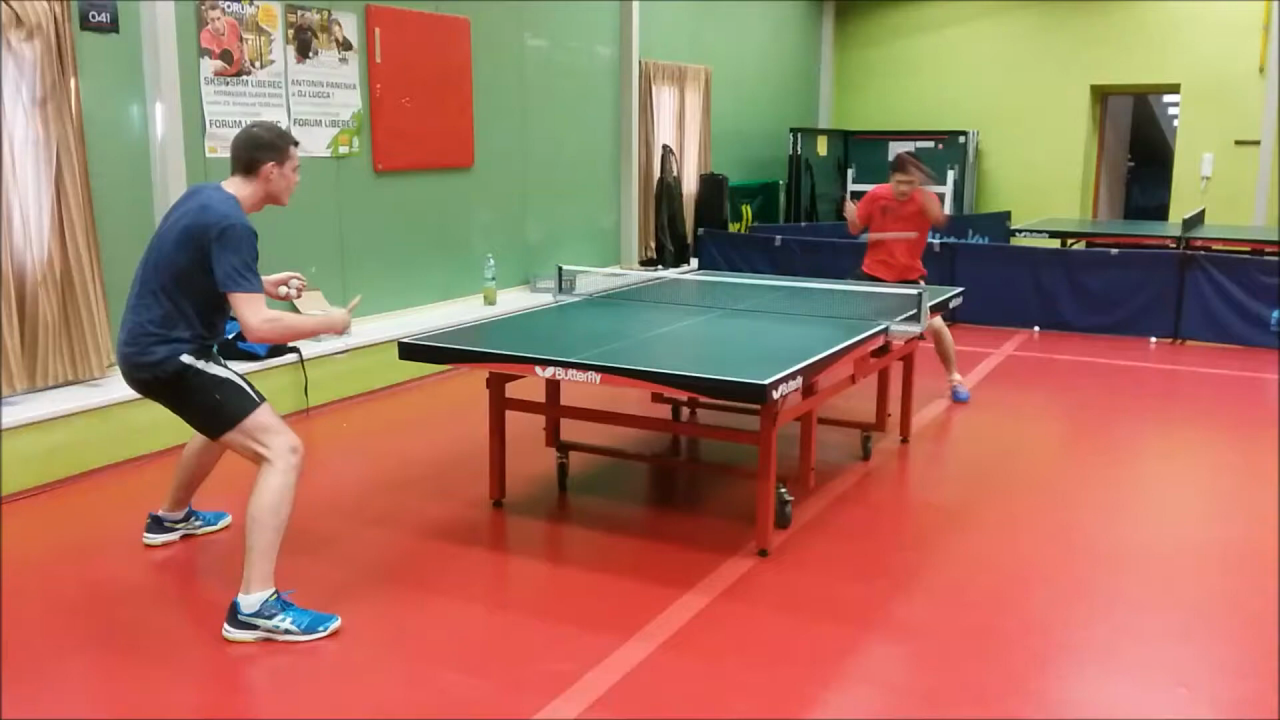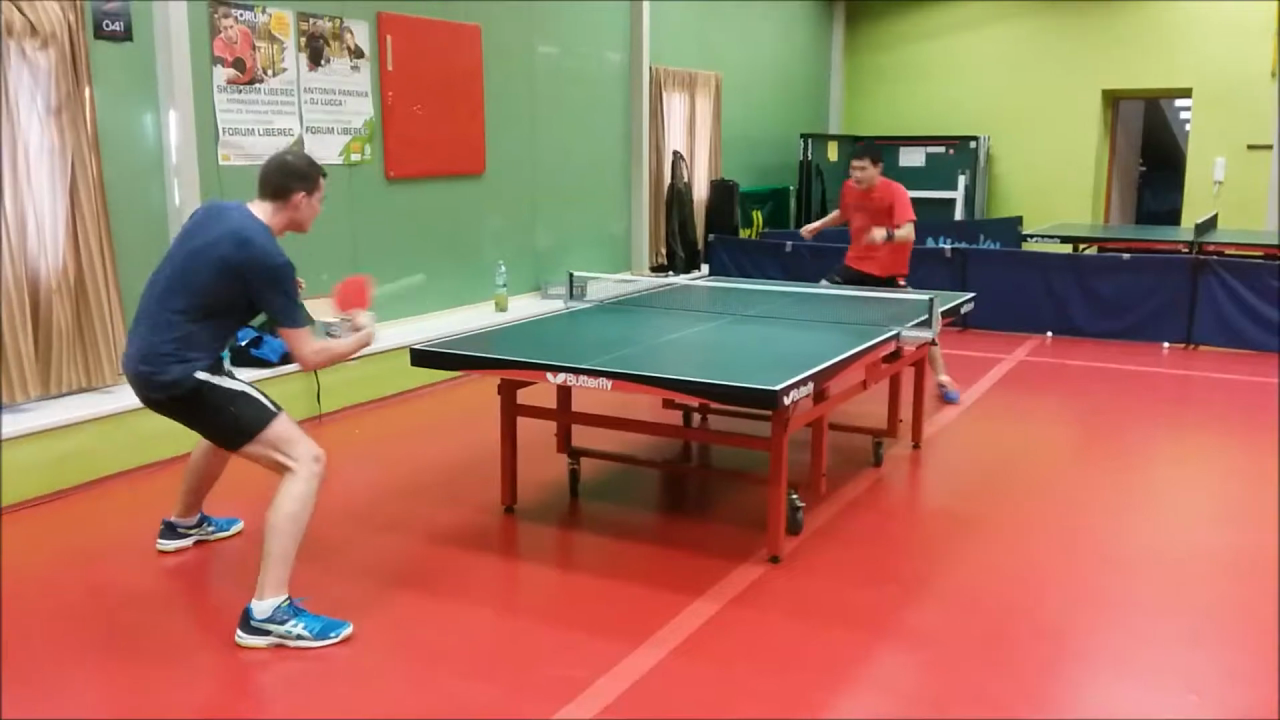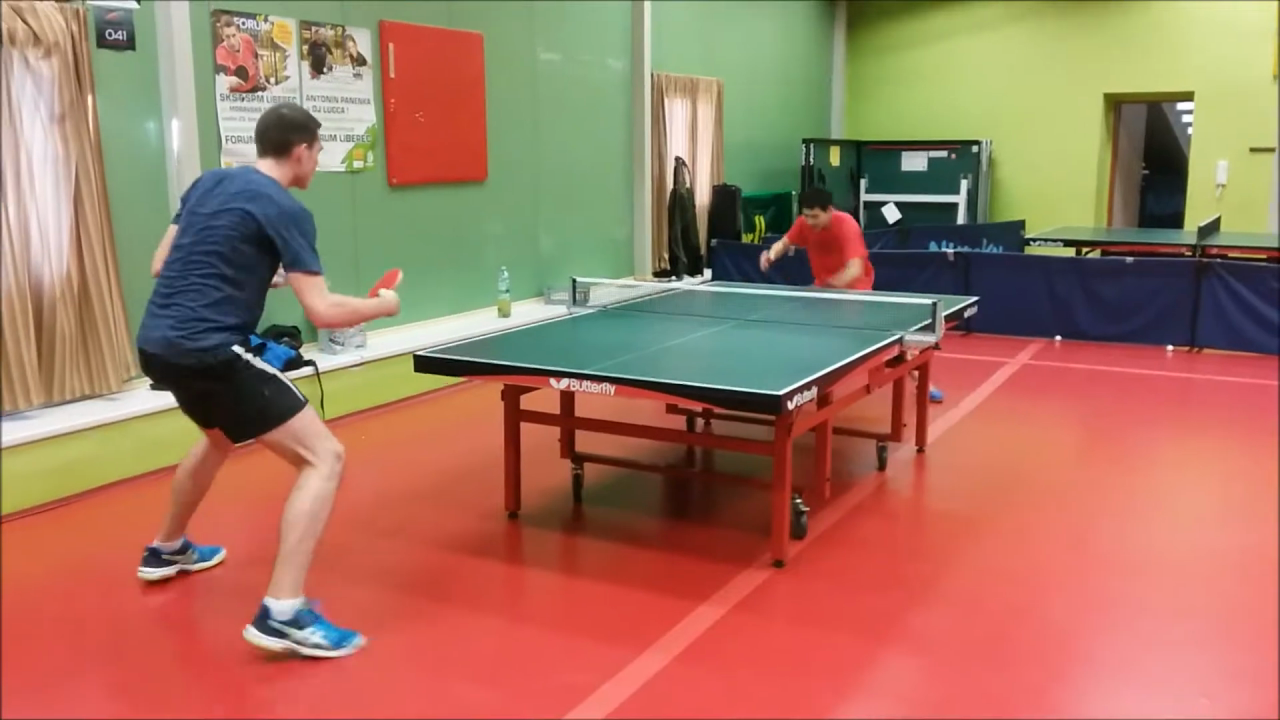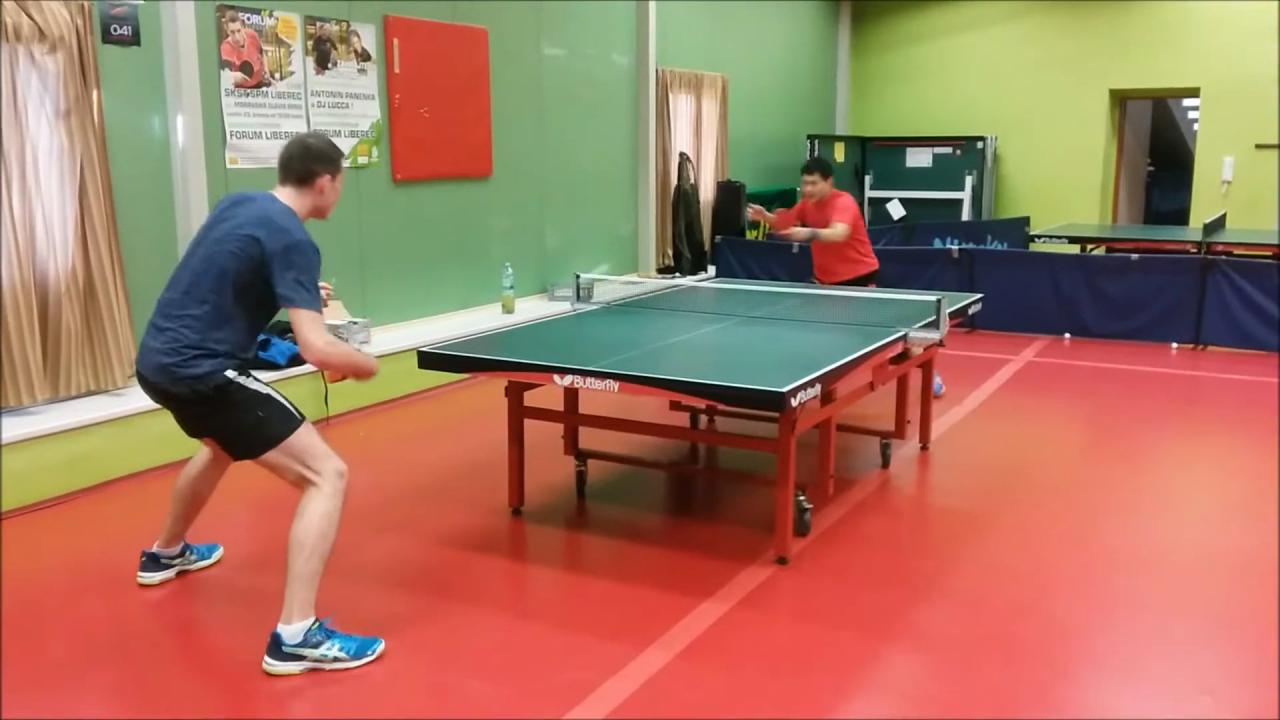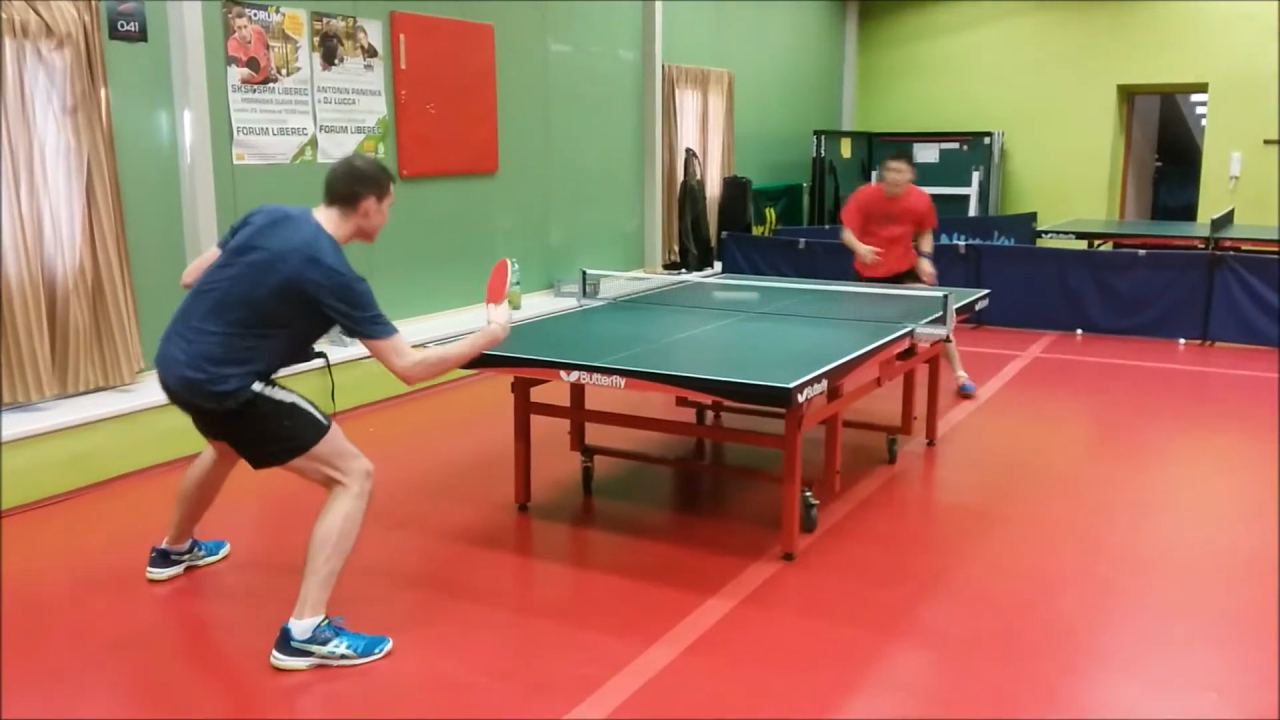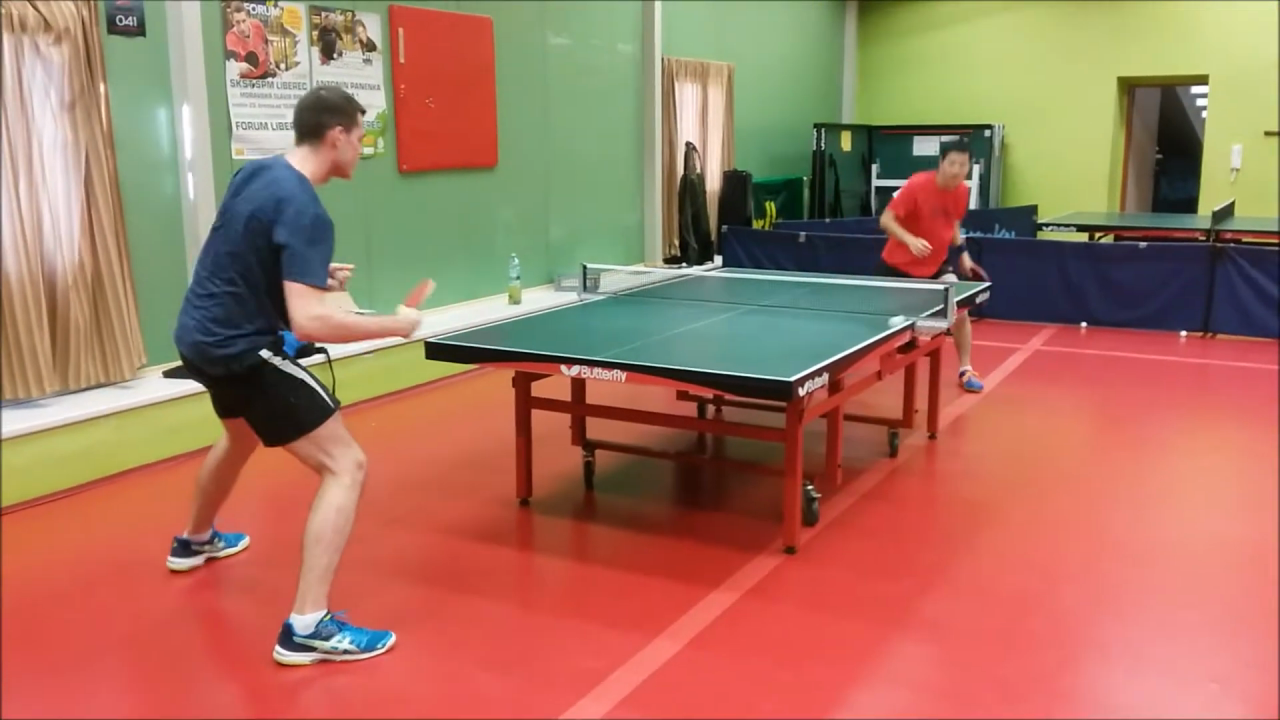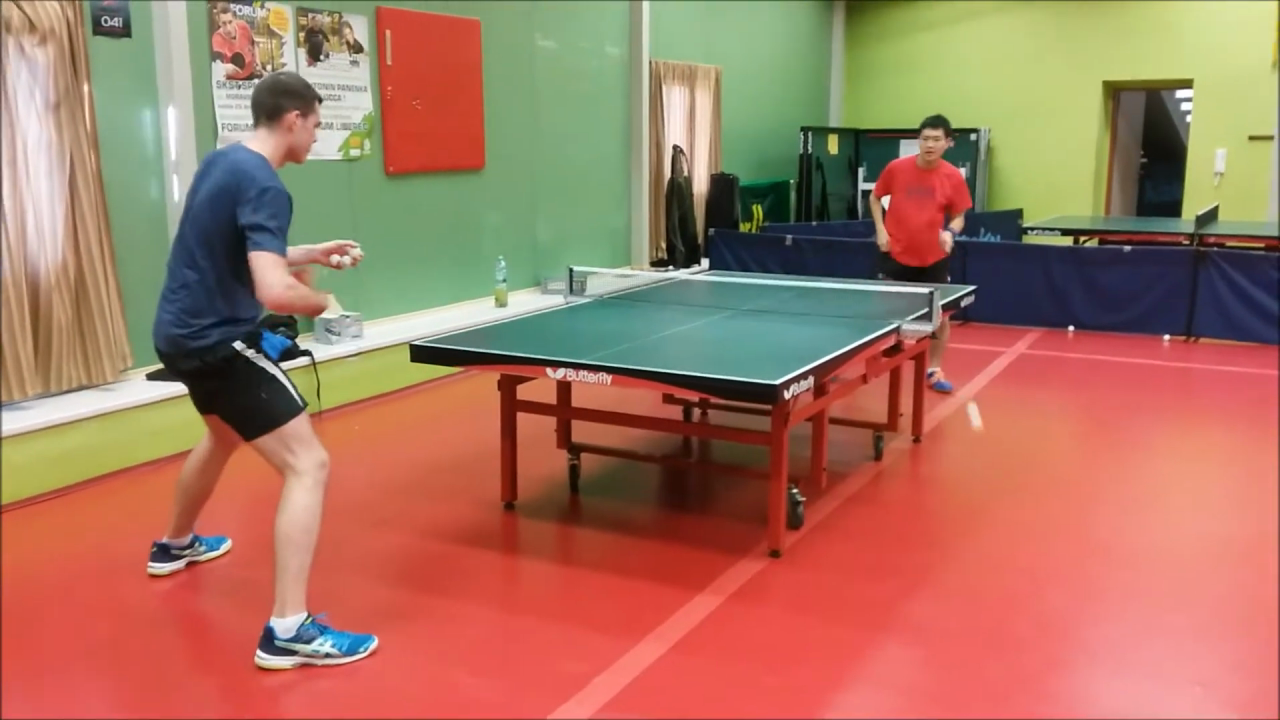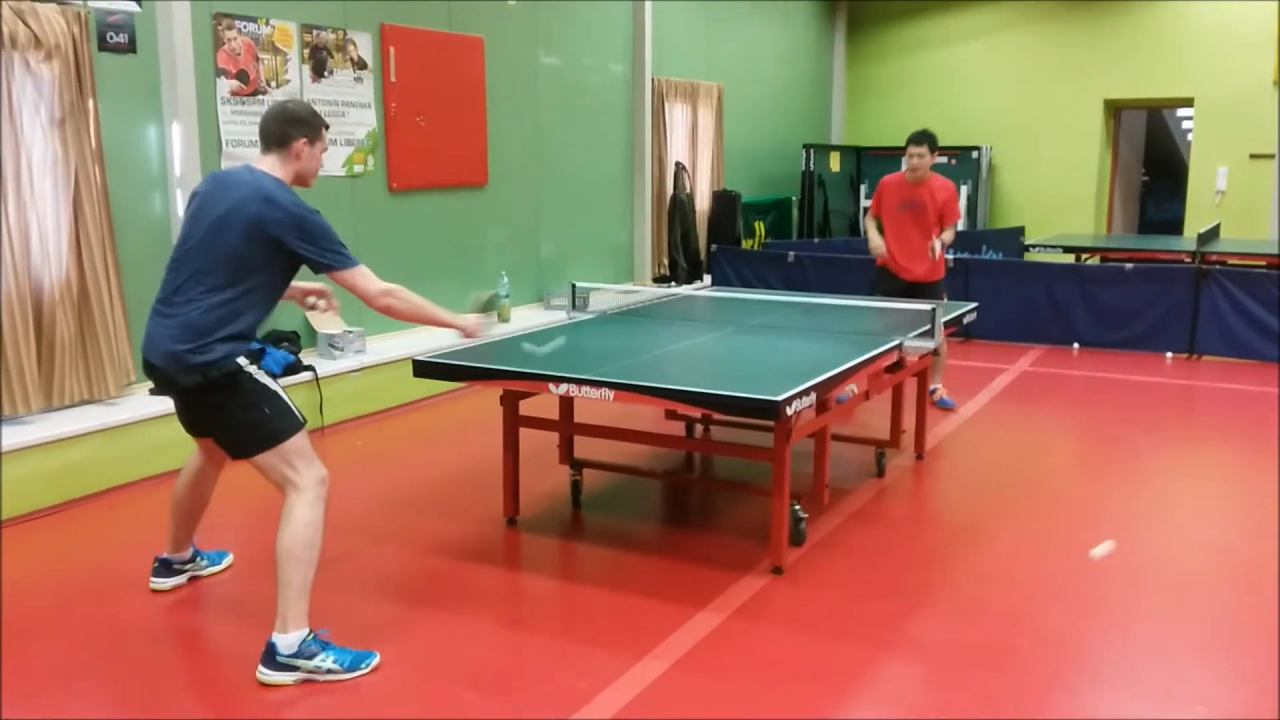
dt=0.3s
person 1, frame 1
left shoulder: (203, 197)
right shoulder: (230, 227)
right elbow: (258, 326)
left wrist: (263, 283)
right wrist: (327, 321)
left hip: (149, 346)
right hip: (168, 356)
left knee: (228, 419)
right knee: (282, 450)
left ankle: (170, 516)
right ankle: (255, 605)
person 1, frame 2
left shoulder: (214, 213)
right shoulder: (267, 259)
right elbow: (308, 354)
right wrist: (361, 337)
left hip: (149, 360)
right hip: (178, 374)
left knee: (236, 426)
right knee: (304, 460)
left ankle: (183, 522)
right ankle: (268, 612)
person 1, frame 3
left shoulder: (208, 182)
right shoulder: (286, 211)
left elbow: (161, 264)
right elbow: (322, 311)
right wrist: (383, 305)
left hip: (159, 344)
right hip: (210, 350)
left knee: (219, 437)
right knee: (323, 458)
left ankle: (167, 549)
right ankle: (280, 613)
person 1, frame 4
left shoulder: (236, 204)
right shoulder: (294, 242)
right elbow: (315, 348)
right wrist: (362, 363)
left hip: (156, 360)
right hip: (201, 371)
left knee: (222, 444)
right knee: (326, 475)
left ankle: (165, 553)
right ankle: (294, 634)
person 1, frame 5
left shoulder: (268, 217)
right shoulder: (335, 276)
left elbow: (193, 277)
right elbow: (409, 366)
right wrist: (488, 333)
left hip: (176, 361)
right hip: (222, 384)
left knee: (227, 448)
right knee: (353, 477)
left ankle: (172, 551)
right ankle: (304, 631)
person 1, frame 6
left shoulder: (254, 171)
right shoulder: (304, 212)
right elbow: (309, 322)
left wrist: (309, 274)
right wrist: (397, 324)
left hip: (198, 336)
right hip: (240, 350)
left knee: (242, 438)
right knee: (345, 465)
left ankle: (195, 540)
right ankle: (306, 627)
person 1, frame 7
left shoulder: (221, 161)
right shoulder: (262, 185)
right elbow: (272, 291)
left wrist: (313, 251)
right wrist: (309, 299)
left hip: (177, 332)
right hip: (217, 341)
left knee: (223, 435)
right knee: (308, 465)
left ankle: (175, 544)
right ankle: (288, 630)
person 1, frame 8
left shoulder: (215, 183)
right shoulder: (287, 212)
right elbow: (379, 293)
left wrist: (286, 289)
right wrist: (456, 321)
left hip: (162, 349)
right hip: (209, 358)
left knee: (212, 450)
right knee: (307, 481)
left ankle: (175, 559)
right ankle: (289, 646)
person 2, frame 1
left shoulder: (924, 198)
right shoulder: (876, 195)
left elbow: (939, 217)
right elbow: (855, 230)
left wrist: (923, 184)
right wrist: (851, 217)
left hip: (909, 275)
right hip: (874, 272)
left knee: (935, 325)
left ankle: (955, 379)
person 2, frame 2
left shoulder: (896, 192)
right shoulder: (849, 188)
left elbow: (909, 234)
left wrist: (887, 235)
right wrist: (818, 225)
left hip: (889, 270)
right hip: (855, 264)
left ankle: (942, 378)
person 2, frame 3
left shoulder: (846, 226)
right shoulder: (806, 222)
left elbow: (855, 270)
right elbow: (785, 242)
left wrist: (825, 288)
right wrist: (772, 253)
left hip: (854, 289)
right hip: (823, 287)
left ankle: (918, 379)
person 2, frame 4
left shoulder: (843, 203)
right shoulder: (810, 201)
left elbow: (839, 234)
right elbow: (783, 221)
left wrist: (810, 233)
right wrist: (764, 215)
left hip: (859, 273)
right hip: (827, 277)
person 2, frame 5
left shoulder: (921, 199)
right shoulder: (865, 195)
left elbow: (926, 235)
right elbow: (847, 230)
left wrist: (924, 259)
right wrist: (858, 247)
left hip: (904, 269)
right hip: (868, 272)
left ankle: (959, 373)
person 2, frame 6
left shoulder: (963, 192)
right shoulder: (916, 185)
right elbow: (886, 220)
left wrist: (962, 252)
right wrist: (910, 240)
left hip: (935, 265)
right hip: (899, 264)
left knee: (961, 312)
left ankle: (965, 369)
person 2, frame 7
left shoulder: (953, 177)
right shoulder: (896, 168)
left elbow: (959, 218)
right elbow: (874, 198)
left wrist: (949, 232)
right wrist: (880, 228)
left hip: (932, 259)
right hip: (895, 255)
left knee: (941, 315)
left ankle: (933, 370)
person 2, frame 8
left shoulder: (945, 189)
right shoulder: (888, 184)
left elbow: (949, 230)
right elbow: (871, 216)
left wrist: (940, 242)
right wrist: (874, 236)
left hip: (929, 275)
right hip: (891, 270)
left ankle: (936, 387)
